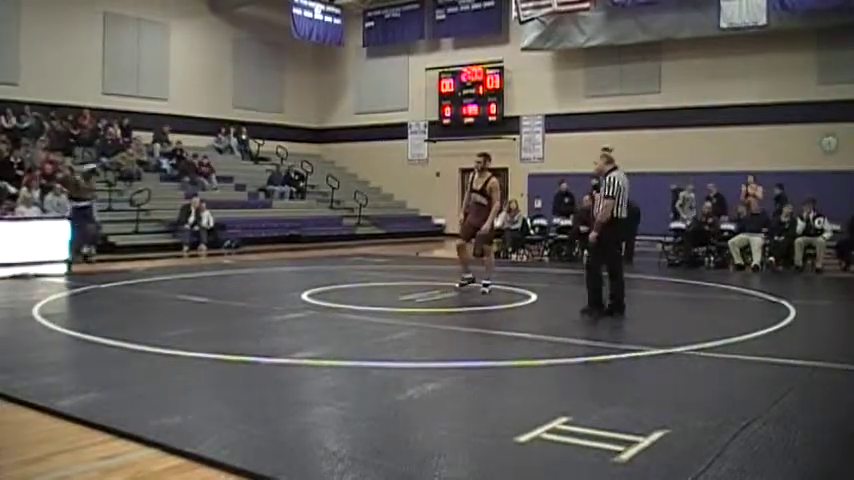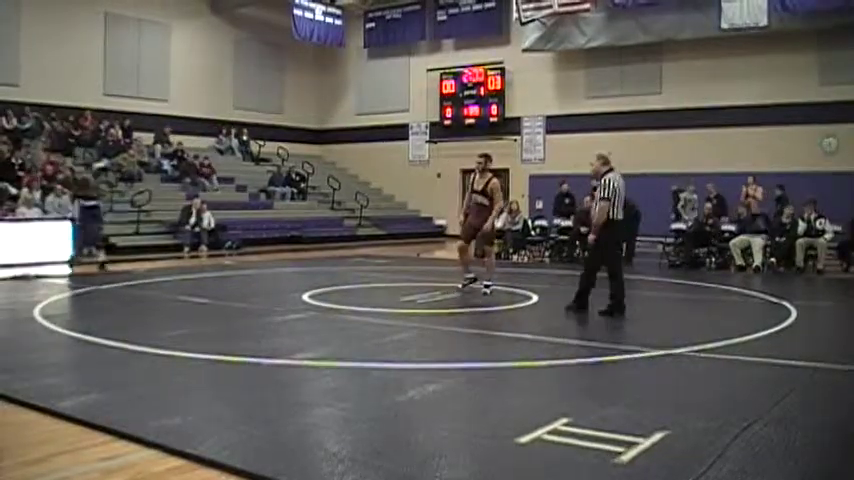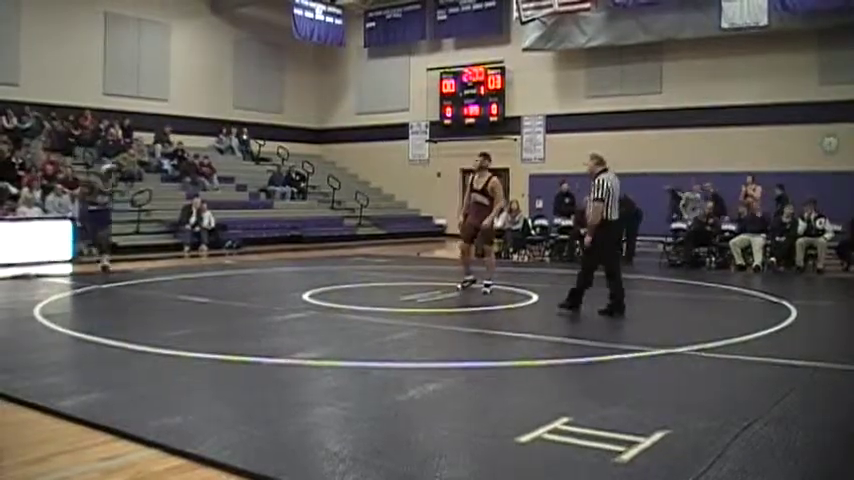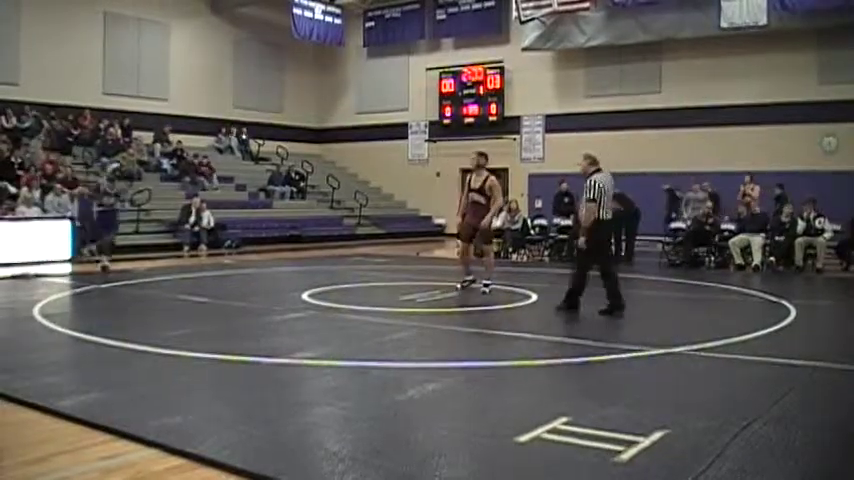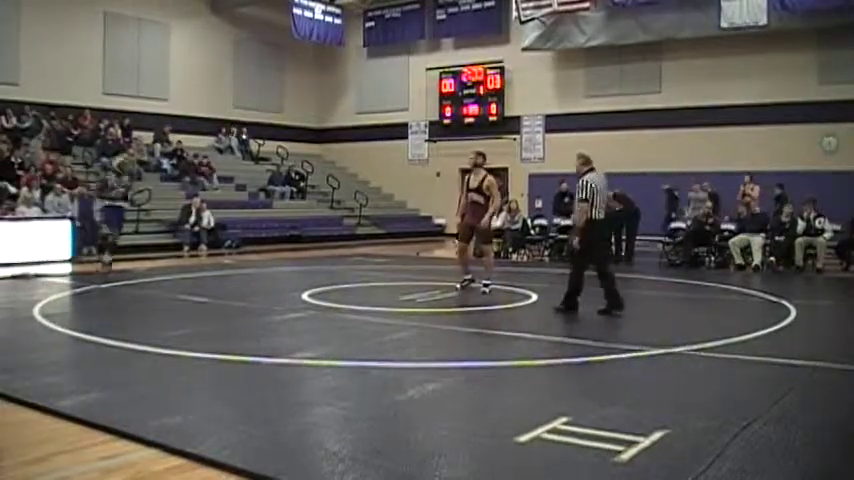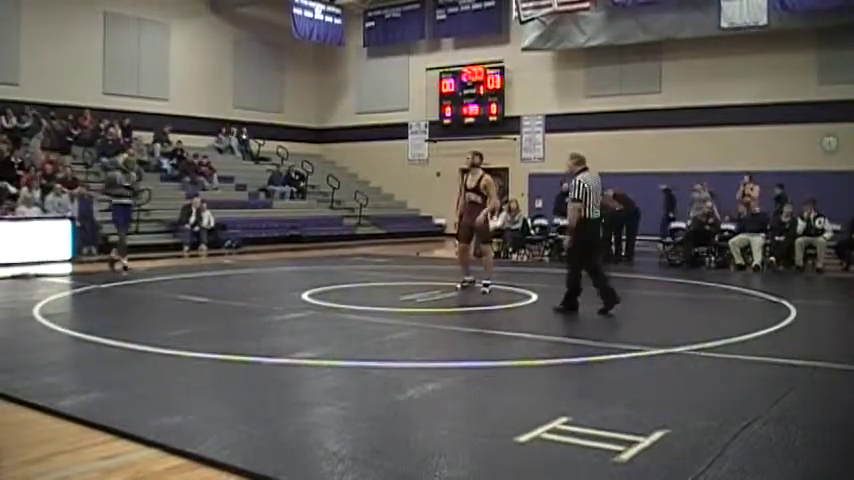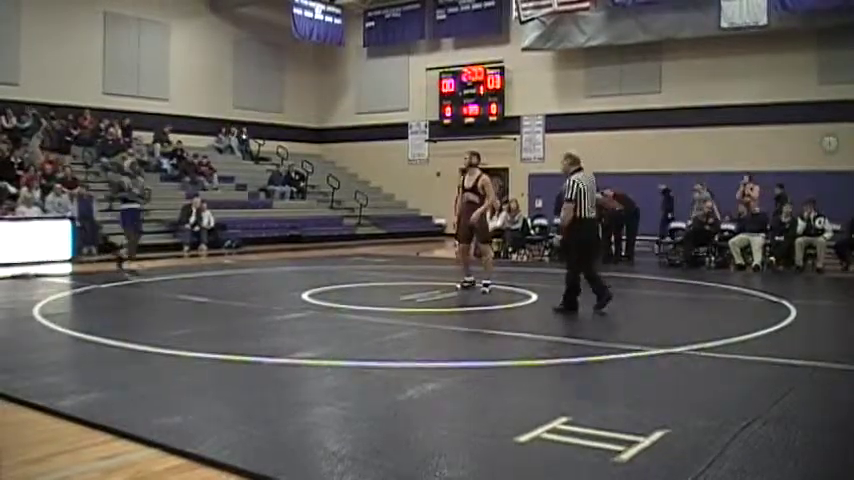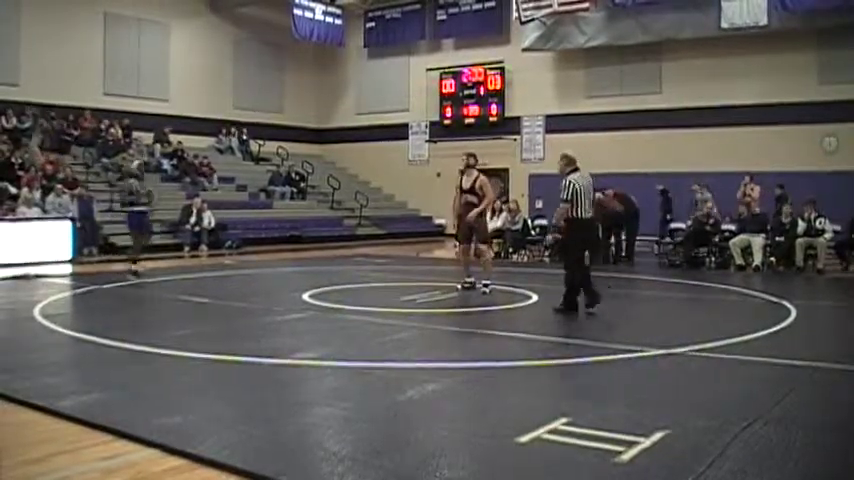
dt=0.1s
person 1, frame 1
left shoulder: (611, 178)
right shoulder: (619, 176)
left elbow: (607, 207)
left wrist: (595, 229)
left hip: (609, 226)
right hip: (617, 225)
left knee: (593, 265)
right knee: (614, 267)
left ankle: (596, 305)
right ankle: (617, 305)
person 1, frame 2
left shoulder: (606, 180)
right shoulder: (616, 177)
left elbow: (603, 208)
left wrist: (593, 232)
left hip: (606, 228)
right hip: (616, 227)
left knee: (591, 266)
right knee: (614, 268)
left ankle: (581, 302)
right ankle: (617, 306)
person 1, frame 3
left shoulder: (600, 180)
right shoulder: (612, 177)
left elbow: (597, 209)
left wrist: (589, 233)
left hip: (601, 229)
right hip: (612, 227)
left knee: (587, 267)
right knee: (612, 268)
left ankle: (573, 301)
right ankle: (617, 305)
person 1, frame 4
left shoulder: (592, 181)
right shoulder: (607, 177)
left elbow: (590, 210)
left wrist: (583, 234)
left hip: (595, 228)
right hip: (606, 226)
left knee: (582, 267)
right knee: (606, 267)
left ankle: (571, 302)
right ankle: (615, 303)
person 1, frame 5
left shoulder: (585, 180)
right shoulder: (600, 177)
left elbow: (583, 209)
left wrist: (577, 234)
left hip: (588, 228)
right hip: (600, 226)
left knee: (577, 267)
right knee: (602, 267)
left ankle: (570, 303)
right ankle: (614, 302)
person 1, frame 6
left shoulder: (578, 180)
right shoulder: (594, 176)
left elbow: (575, 209)
left wrist: (570, 233)
left hip: (583, 226)
right hip: (594, 224)
left knee: (574, 266)
right knee: (594, 265)
left ankle: (570, 303)
right ankle: (609, 296)
person 1, frame 7
left shoulder: (573, 181)
right shoulder: (589, 176)
left elbow: (568, 209)
left wrist: (561, 231)
left hip: (578, 226)
right hip: (591, 224)
left knee: (573, 266)
right knee: (587, 264)
left ankle: (570, 303)
right ankle: (602, 292)
person 1, frame 8
left shoulder: (569, 181)
right shoulder: (586, 177)
left elbow: (563, 209)
left wrist: (554, 226)
left hip: (575, 226)
right hip: (588, 224)
left knee: (572, 266)
right knee: (580, 264)
left ankle: (570, 303)
right ankle: (591, 294)
person 2, frame 1
left shoulder: (493, 181)
right shoulder: (472, 176)
left elbow: (496, 204)
left wrist: (488, 223)
right wrist: (462, 212)
left hip: (485, 218)
right hip: (471, 215)
left knee: (487, 249)
right knee: (460, 244)
left ankle: (487, 282)
right ankle: (467, 276)
person 2, frame 2
left shoulder: (493, 182)
right shoulder: (473, 177)
left elbow: (499, 203)
left wrist: (490, 221)
right wrist: (462, 214)
left hip: (486, 219)
right hip: (472, 217)
left knee: (488, 250)
right knee: (461, 246)
left ankle: (488, 283)
right ankle: (469, 276)
person 2, frame 3
left shoulder: (493, 181)
right shoulder: (472, 177)
left elbow: (501, 202)
left wrist: (490, 218)
right wrist: (462, 214)
left hip: (485, 218)
right hip: (471, 216)
left knee: (488, 250)
right knee: (464, 248)
left ankle: (488, 282)
right ankle: (469, 277)
person 2, frame 4
left shoulder: (491, 180)
right shoulder: (469, 177)
left elbow: (499, 200)
left wrist: (489, 217)
right wrist: (459, 216)
left hip: (483, 218)
right hip: (469, 216)
left knee: (486, 249)
right knee: (463, 248)
left ankle: (487, 282)
right ankle: (468, 277)
person 2, frame 5
left shoulder: (488, 179)
right shoulder: (468, 178)
left elbow: (497, 200)
left wrist: (488, 216)
right wrist: (459, 216)
left hip: (482, 218)
right hip: (468, 216)
left knee: (486, 249)
right knee: (461, 247)
left ankle: (487, 282)
right ankle: (467, 276)
person 2, frame 6
left shoulder: (486, 179)
right shoulder: (465, 177)
left elbow: (494, 200)
left wrist: (484, 214)
right wrist: (458, 216)
left hip: (480, 217)
right hip: (467, 217)
left knee: (485, 249)
right knee: (462, 248)
left ankle: (487, 281)
right ankle: (468, 278)
person 2, frame 7
left shoulder: (483, 178)
right shoulder: (463, 177)
left elbow: (492, 199)
left wrist: (479, 212)
right wrist: (456, 216)
left hip: (478, 217)
right hip: (465, 217)
left knee: (484, 249)
right knee: (463, 248)
left ankle: (487, 281)
right ankle: (468, 279)
person 2, frame 8
left shoulder: (481, 179)
right shoulder: (461, 179)
left elbow: (490, 197)
right elbow: (457, 199)
left wrist: (476, 211)
right wrist: (455, 218)
left hip: (478, 217)
right hip: (465, 217)
left knee: (483, 249)
right knee: (463, 249)
left ankle: (487, 282)
right ankle: (469, 279)
